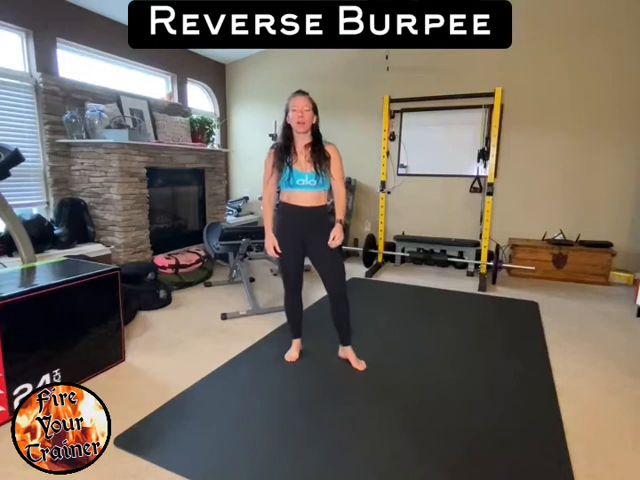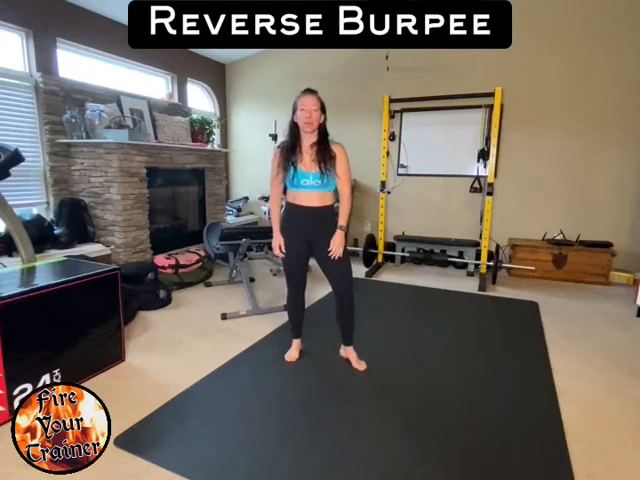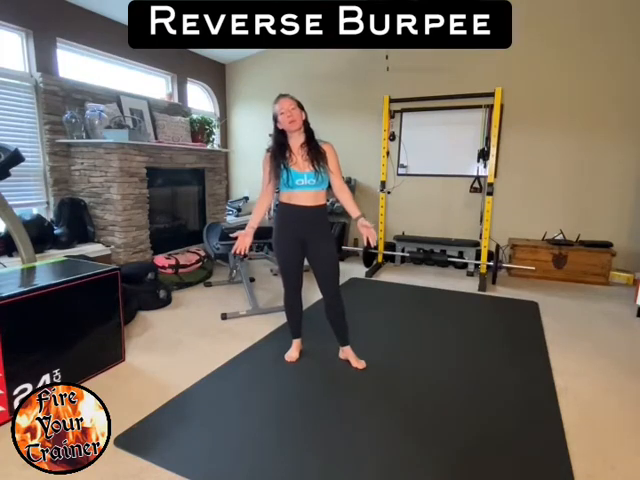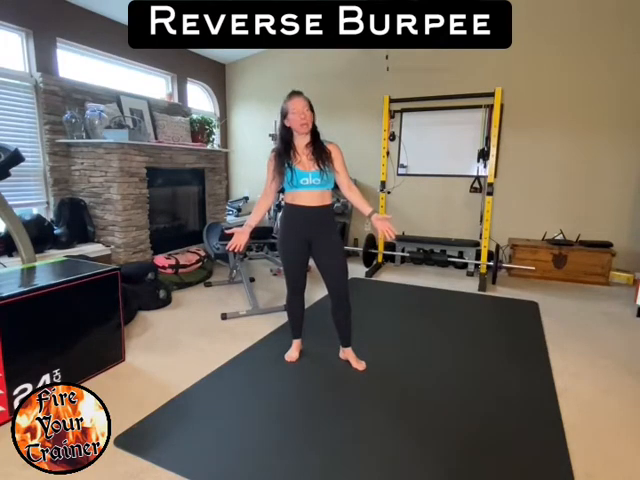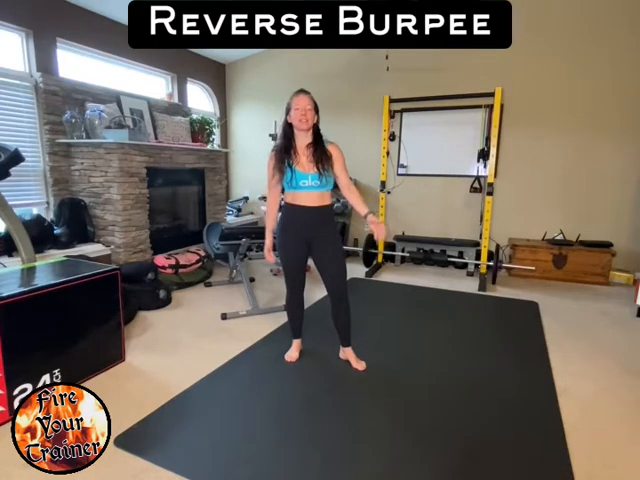
dt=1s
person 1, frame 1
left shoulder: (328, 152)
right shoulder: (277, 153)
left elbow: (340, 191)
right elbow: (268, 195)
left wrist: (339, 222)
right wrist: (269, 232)
left hip: (319, 222)
right hip: (288, 222)
left knee: (337, 287)
right knee: (292, 287)
left ankle: (346, 347)
right ankle: (296, 342)
person 1, frame 2
left shoulder: (335, 151)
right shoulder: (283, 152)
left elbow: (345, 194)
right elbow: (276, 194)
left wrist: (341, 231)
right wrist: (276, 232)
left hip: (325, 222)
right hip: (293, 223)
left knee: (344, 287)
right knee: (295, 287)
left ankle: (347, 347)
right ankle: (296, 342)
person 1, frame 3
left shoulder: (325, 150)
right shoulder: (273, 156)
left elbow: (340, 188)
right elbow: (266, 195)
left wrist: (360, 219)
right wrist: (250, 229)
left hip: (318, 223)
right hip: (287, 223)
left knee: (331, 288)
right knee: (292, 287)
left ankle: (345, 347)
right ankle: (296, 342)
person 1, frame 4
left shoulder: (329, 150)
right shoulder: (279, 155)
left elbow: (347, 187)
right elbow: (268, 195)
left wrist: (372, 215)
right wrist: (247, 227)
left hip: (324, 224)
right hip: (293, 224)
left knee: (339, 289)
right knee: (295, 288)
left ankle: (346, 349)
right ankle: (296, 343)
person 1, frame 5
left shoulder: (330, 151)
right shoulder: (278, 154)
left elbow: (347, 187)
right elbow: (272, 197)
left wrist: (368, 215)
right wrist: (269, 236)
left hip: (323, 223)
right hip: (291, 223)
left knee: (338, 289)
right knee: (294, 288)
left ankle: (346, 348)
right ankle: (296, 343)
